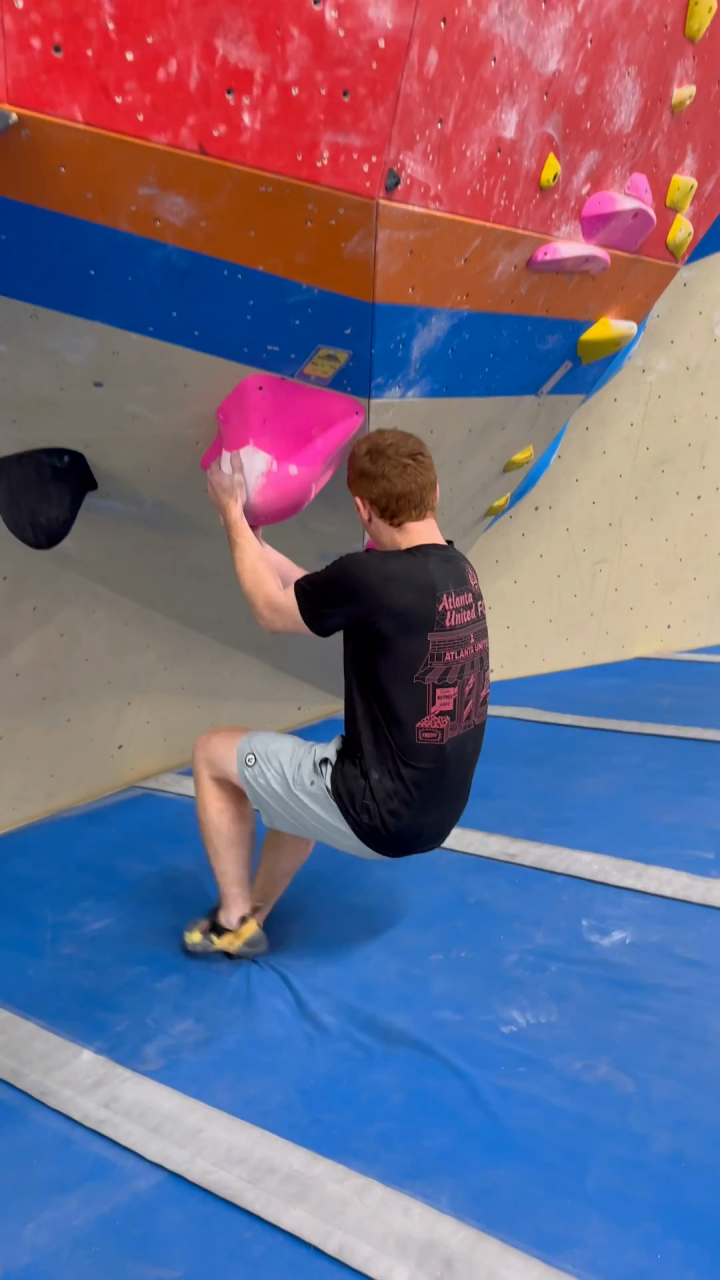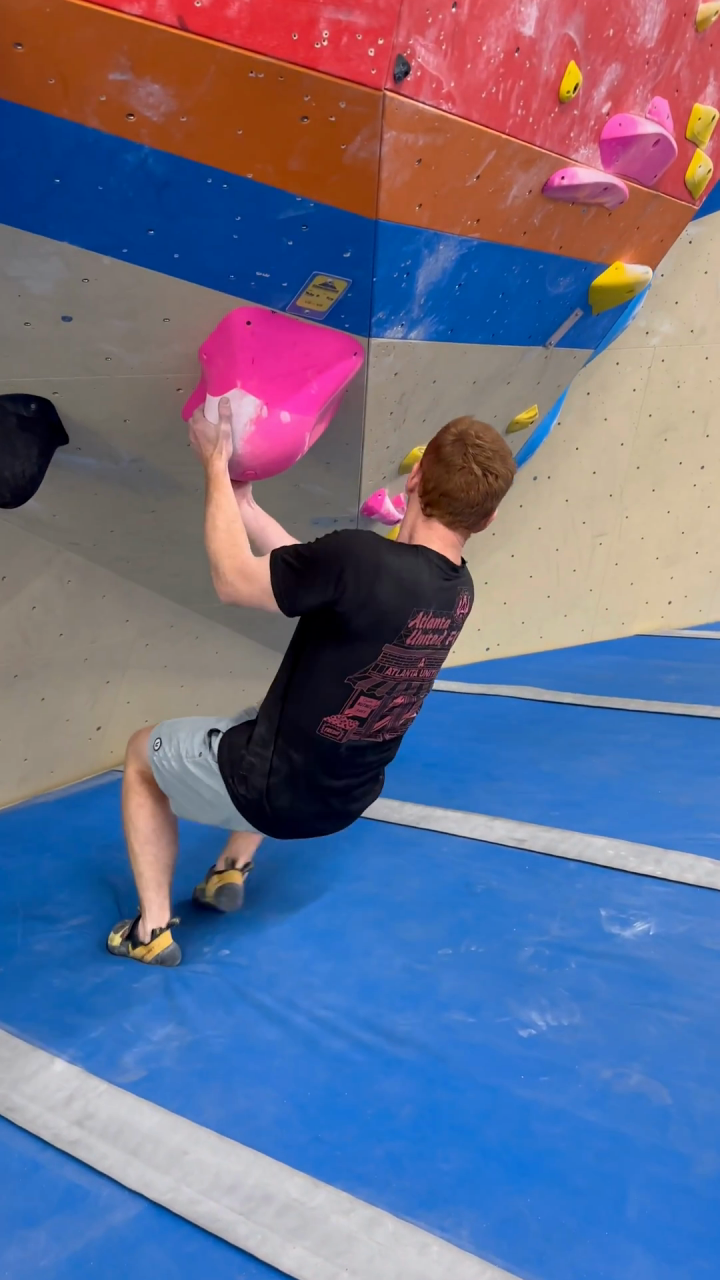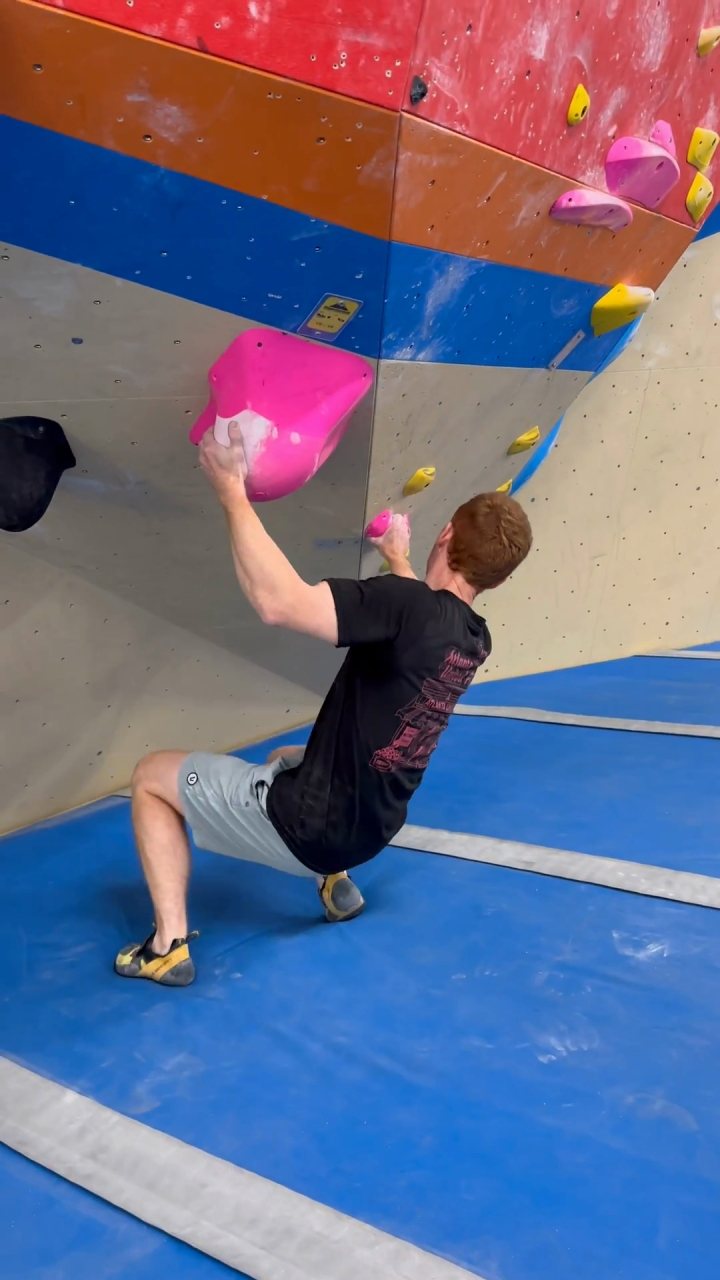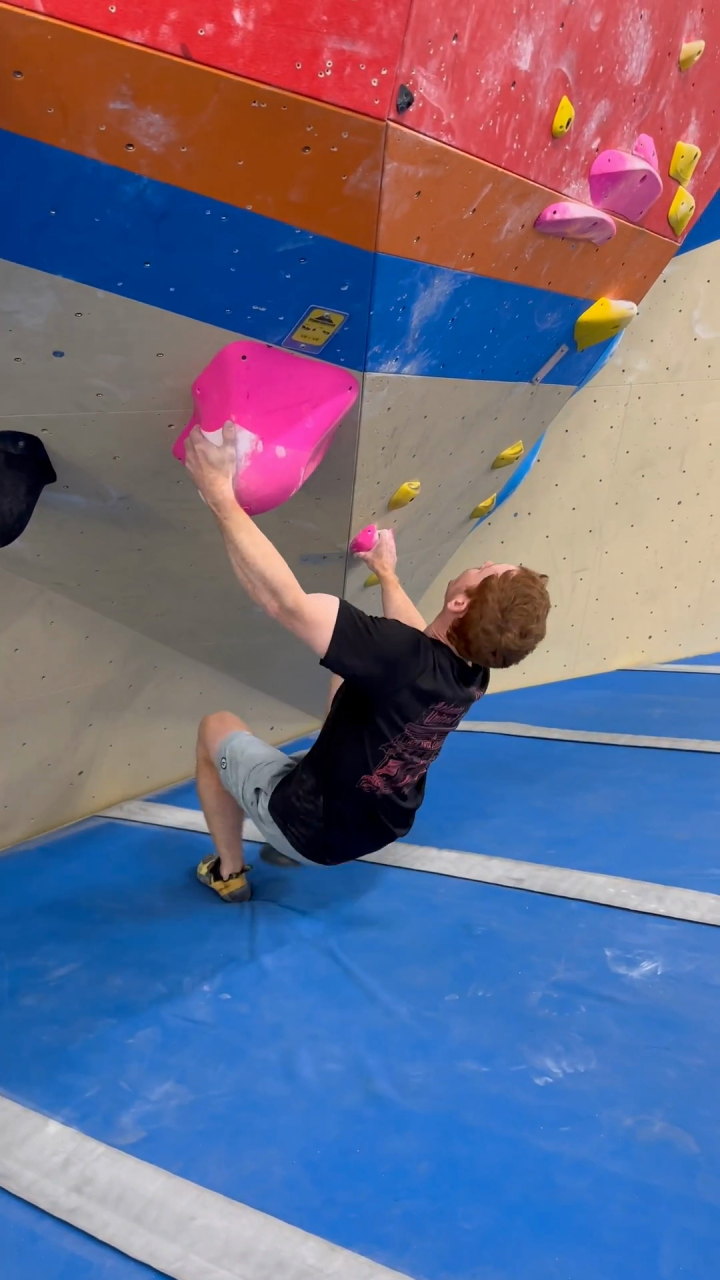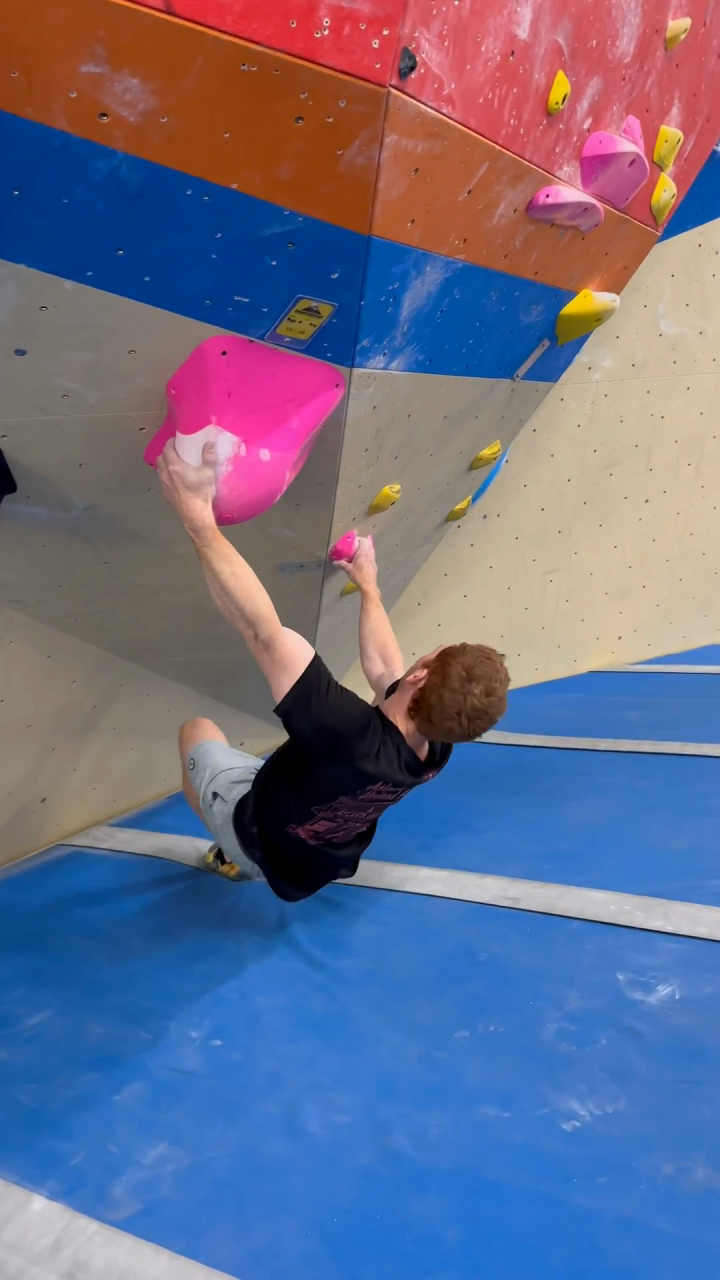
dt=0.7s
person 1, frame 1
left shoulder: (371, 578)
right shoulder: (458, 572)
left elbow: (272, 610)
left wrist: (232, 512)
right wrist: (255, 543)
left hip: (382, 814)
right hip: (435, 804)
left knee: (214, 753)
right knee: (299, 773)
left ankle: (233, 920)
right ankle: (253, 913)
person 1, frame 2
left shoulder: (359, 557)
right shoulder: (457, 593)
left elbow: (232, 582)
left wrist: (215, 467)
right wrist: (244, 509)
left hip: (269, 787)
right hip: (346, 797)
left knee: (142, 750)
left ankle: (153, 929)
right ankle: (230, 871)
person 1, frame 3
left shoulder: (405, 605)
right shoulder: (474, 641)
left elbow: (278, 603)
left wrist: (232, 491)
right wrist: (398, 562)
left hip: (308, 827)
right hip: (365, 830)
left knee: (152, 774)
right knee: (287, 760)
left ankle: (169, 944)
right ankle: (335, 880)
person 1, frame 4
left shoulder: (396, 655)
right shoulder: (474, 676)
left elbow: (285, 601)
left wrist: (219, 495)
right wrist: (386, 573)
left hip: (310, 829)
right hip: (380, 826)
left knee: (216, 727)
right knee: (344, 684)
left ankle: (229, 873)
person 1, frame 5
left shoulder: (347, 729)
right shoulder: (436, 749)
left elbow: (263, 631)
right elbow: (381, 667)
left wrist: (198, 519)
right wrist: (367, 587)
left hip: (263, 848)
right hip: (327, 860)
left knee: (197, 731)
left ankle: (230, 858)
